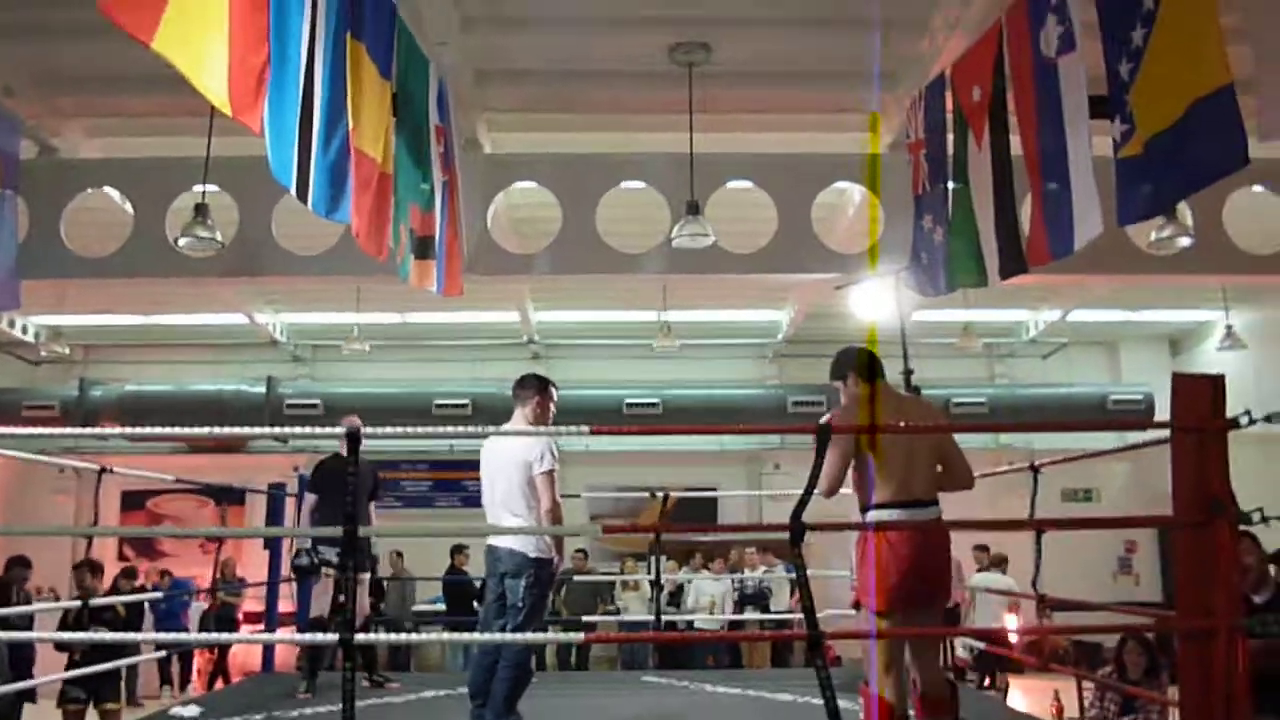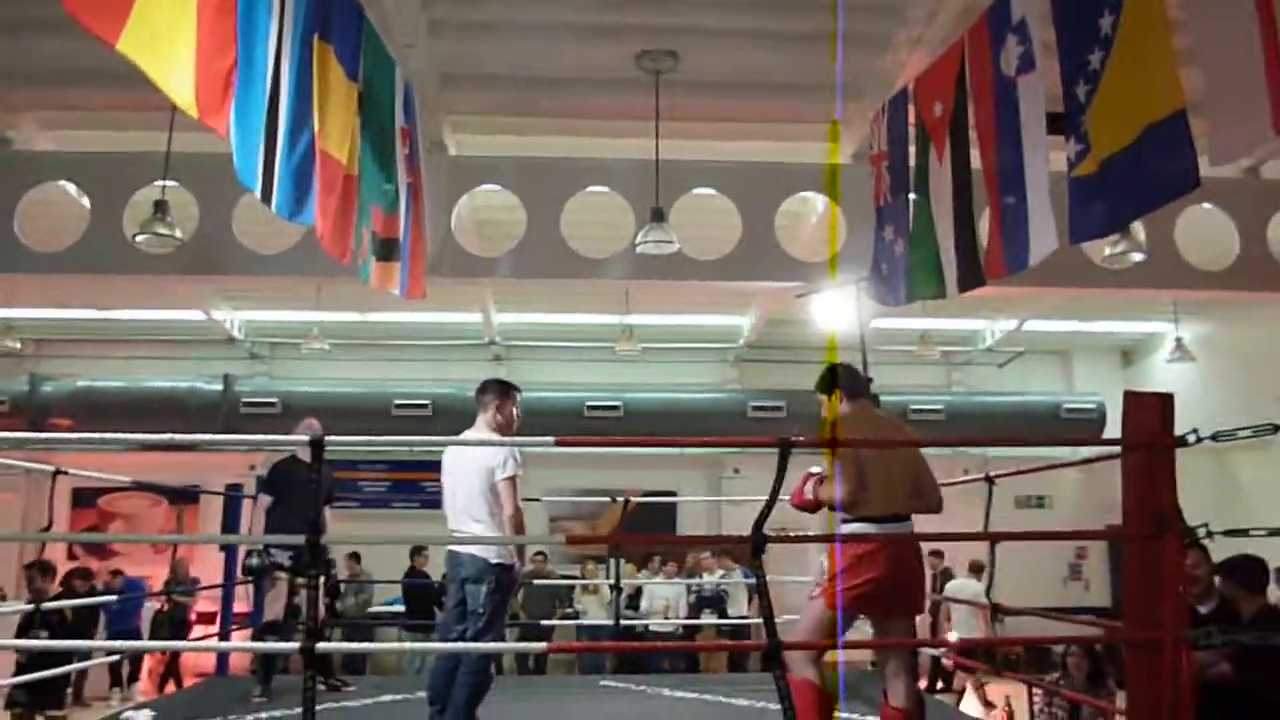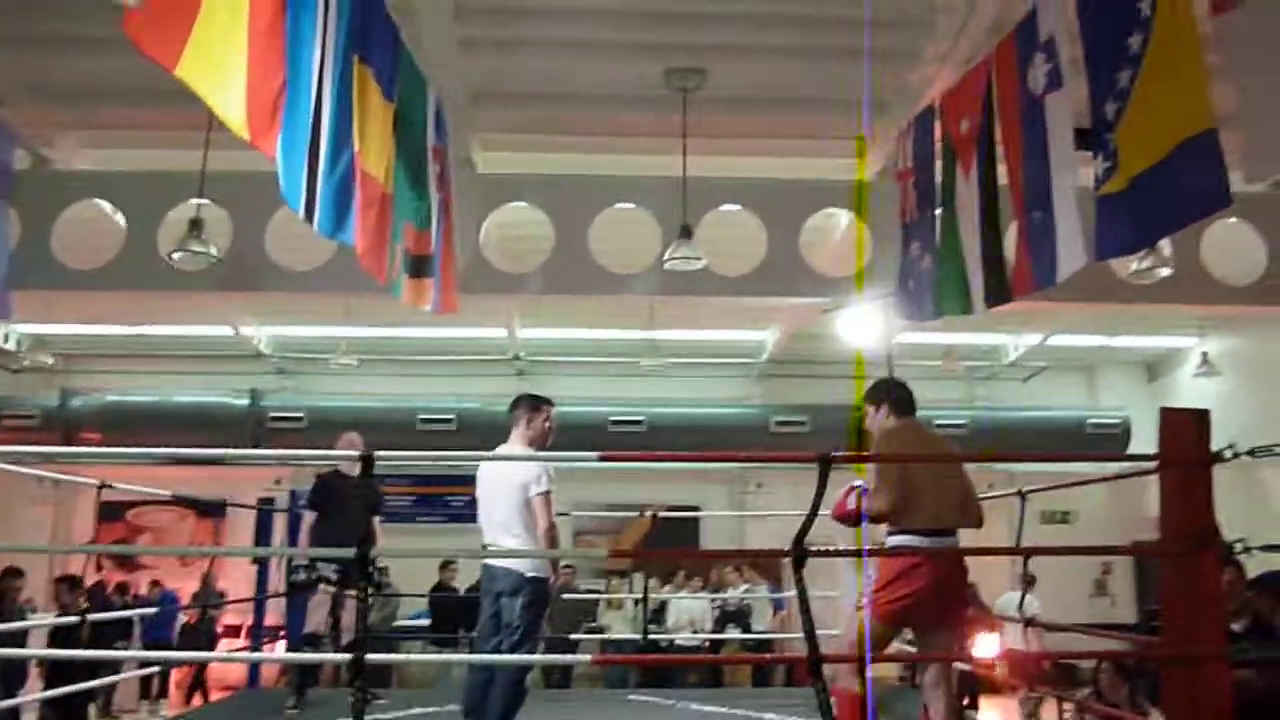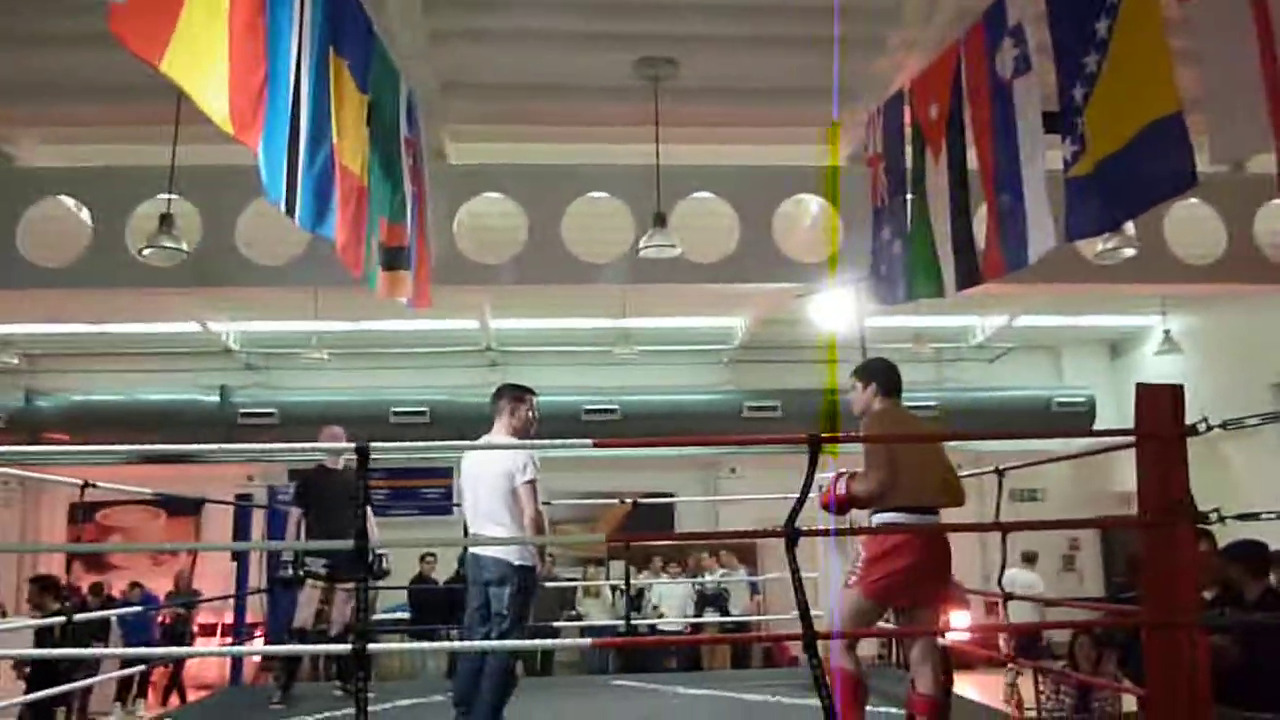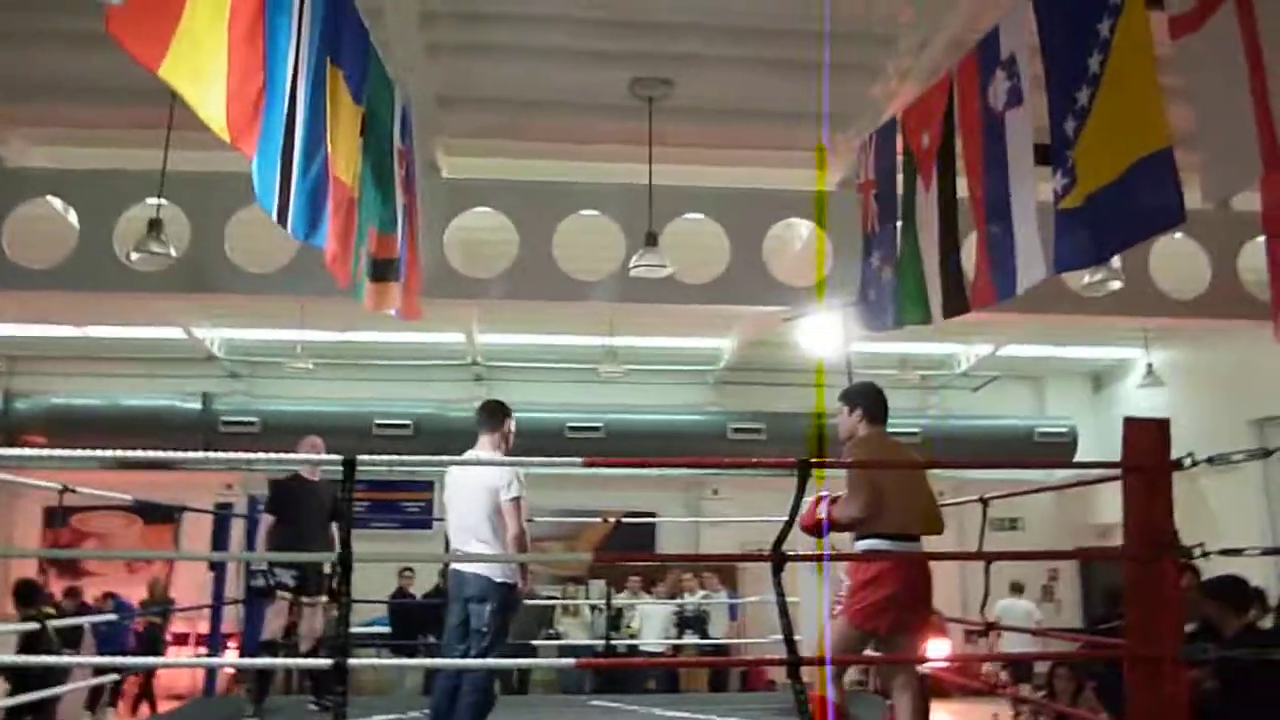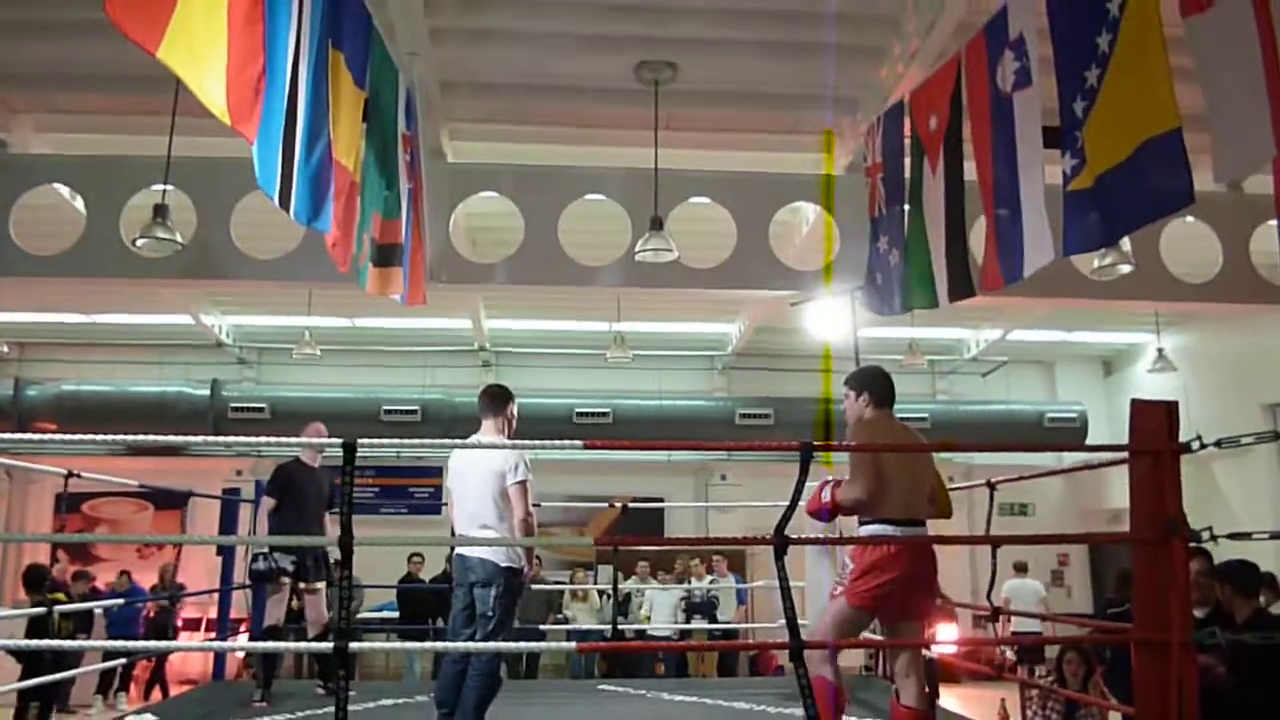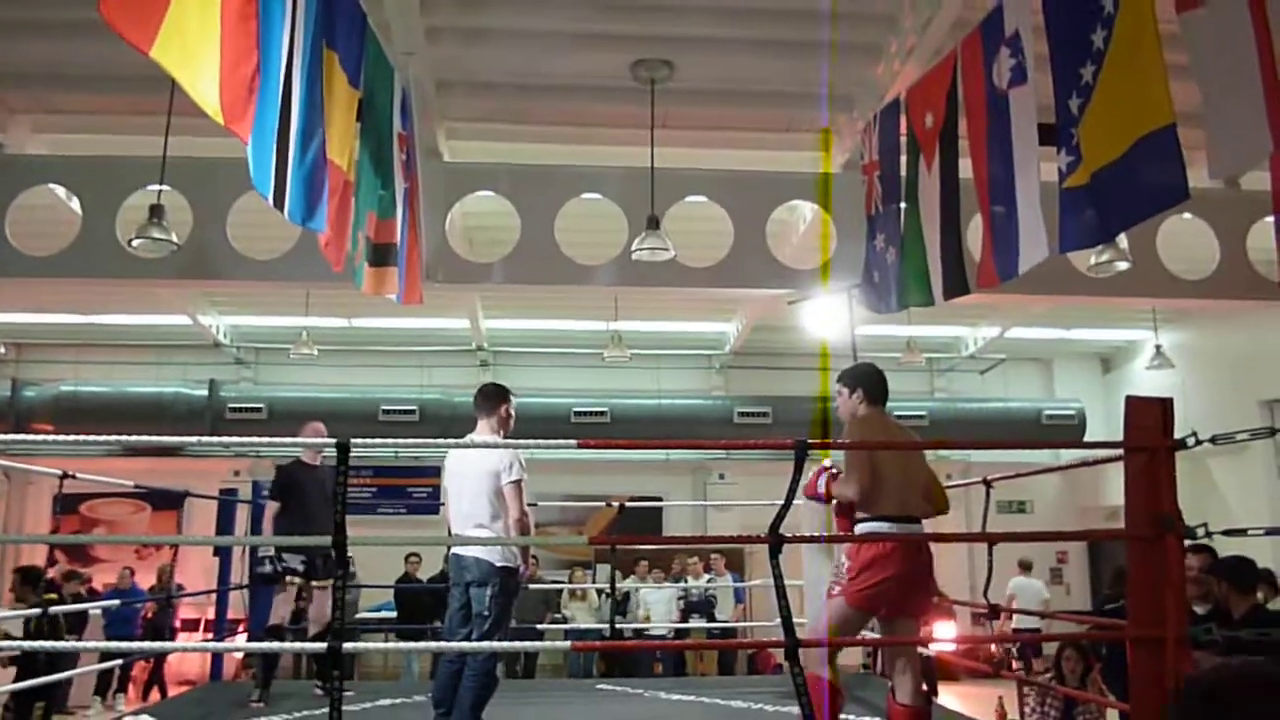
dt=0.4s
person 1, frame 1
left shoulder: (855, 412)
right shoulder: (926, 410)
left elbow: (827, 486)
right elbow: (964, 477)
left wrist: (832, 446)
left hip: (888, 537)
right hip: (931, 533)
left knee: (884, 665)
right knee: (926, 660)
person 1, frame 2
left shoulder: (844, 425)
right shoulder: (901, 431)
left elbow: (844, 493)
right elbow: (932, 500)
left wrist: (815, 489)
left hip: (862, 548)
right hip: (903, 548)
left knee: (800, 652)
right knee: (896, 669)
person 1, frame 3
left shoulder: (889, 439)
right shoulder: (945, 447)
left elbow: (886, 502)
right elbow: (973, 516)
left wrist: (857, 503)
left hip: (909, 562)
right hip: (947, 563)
left knee: (847, 663)
right knee: (937, 680)
person 1, frame 4
left shoulder: (876, 421)
right shoulder: (924, 429)
left elbow: (877, 481)
right elbow: (955, 495)
left wrist: (845, 489)
left hip: (895, 539)
right hip: (931, 540)
left knee: (839, 639)
right knee: (922, 653)
person 1, frame 5
left shoulder: (860, 447)
right shoulder: (909, 457)
left elbow: (859, 506)
right elbow: (934, 523)
left wrist: (825, 512)
left hip: (878, 566)
right hip: (912, 566)
left knee: (827, 668)
right knee: (902, 678)
person 1, frame 6
left shoulder: (863, 429)
right shoulder: (916, 441)
left elbow: (861, 490)
right elbow: (942, 507)
left wrist: (830, 497)
left hip: (882, 552)
right hip: (918, 552)
left knee: (819, 650)
right knee: (907, 667)
person 1, frame 7
left shoulder: (859, 426)
right shoulder: (907, 438)
left elbow: (855, 489)
right elbow: (938, 503)
left wrist: (824, 484)
left hip: (877, 549)
right hip: (913, 550)
left knee: (817, 650)
right knee: (903, 664)
person 2, frame 1
left shoulder: (490, 443)
right shoulder: (538, 443)
right elbow: (549, 506)
right wrist: (558, 550)
left hip: (496, 548)
right hip: (529, 552)
left knee: (491, 635)
right knee: (517, 641)
person 2, frame 2
left shoulder: (452, 448)
right shoulder: (501, 449)
right elbow: (511, 513)
right wrist: (520, 556)
left hip: (457, 553)
right hip: (491, 558)
left knee: (451, 639)
right knee: (478, 645)
person 2, frame 3
left shoulder: (487, 464)
right shoulder: (534, 464)
right elbow: (545, 527)
right wrist: (553, 568)
left hip: (492, 567)
right hip: (526, 571)
left knee: (486, 651)
right knee: (514, 656)
person 2, frame 4
left shoulder: (470, 454)
right shoulder: (519, 454)
right elbow: (532, 515)
right wrist: (541, 555)
left hip: (477, 556)
right hip: (512, 559)
left knee: (474, 640)
right knee: (503, 646)
person 2, frame 5
left shoulder: (454, 469)
right shoulder: (505, 470)
right elbow: (515, 532)
right wrist: (523, 574)
left hip: (459, 573)
right hip: (494, 577)
left knee: (453, 656)
right knee: (481, 662)
person 2, frame 6
left shoulder: (457, 454)
right shoulder: (510, 455)
right elbow: (522, 517)
right wrist: (529, 559)
left hip: (463, 558)
right hip: (499, 562)
left knee: (458, 643)
right knee: (486, 649)
person 2, frame 7
left shoulder: (454, 454)
right shoulder: (505, 454)
right elbow: (517, 516)
right wrist: (525, 558)
left hip: (459, 557)
right hip: (494, 560)
left knee: (455, 643)
right knee: (483, 649)
person 3, frame 1
left shoulder: (369, 471)
right shoulder: (326, 466)
right elbow: (308, 507)
left wrist: (372, 547)
right wrist: (303, 545)
left hip: (358, 546)
right hip: (328, 544)
left knee: (362, 612)
right knee: (320, 611)
left ankle: (370, 672)
right ankle: (309, 676)
person 3, frame 2
left shoulder: (324, 474)
right shoulder: (281, 468)
right elbow: (262, 507)
left wrist: (327, 552)
right wrist: (257, 547)
right hip: (281, 548)
left knee: (317, 615)
right knee: (274, 614)
left ankle: (326, 675)
right ankle: (263, 680)
person 3, frame 3
left shoulder: (370, 486)
right shoulder: (326, 480)
left elbow: (375, 527)
right elbow: (308, 521)
right wrist: (301, 562)
left hip: (358, 564)
right hip: (327, 560)
left knee: (353, 629)
right knee: (316, 626)
right ankle: (299, 690)
person 3, frame 4
left shoulder: (356, 479)
right shoulder: (310, 478)
left elbow: (367, 516)
right elbow: (295, 518)
left wrist: (377, 551)
right wrist: (288, 555)
left hip: (348, 557)
right hip: (316, 556)
left knee: (341, 622)
right knee: (303, 620)
left ankle: (345, 680)
right ankle: (284, 685)
person 3, frame 5
left shoulder: (328, 491)
right shoulder: (284, 486)
right elbow: (265, 526)
right wrist: (259, 566)
left hip: (313, 570)
right hip: (283, 568)
left knee: (312, 636)
right knee: (272, 634)
person 3, frame 6
left shoulder: (326, 479)
right shoulder: (286, 471)
right elbow: (264, 511)
left wrist: (328, 555)
right wrist: (261, 550)
left hip: (313, 556)
right hip: (283, 553)
left knee: (319, 621)
right knee: (274, 621)
left ankle: (326, 680)
right ankle: (263, 685)
person 3, frame 7
left shoulder: (331, 476)
right shoulder: (287, 472)
left elbow: (337, 517)
right elbow: (270, 515)
right wrist: (266, 553)
left hip: (322, 555)
right hip: (292, 553)
left knee: (321, 621)
right knee: (279, 620)
left ankle: (324, 680)
right ankle: (262, 685)
